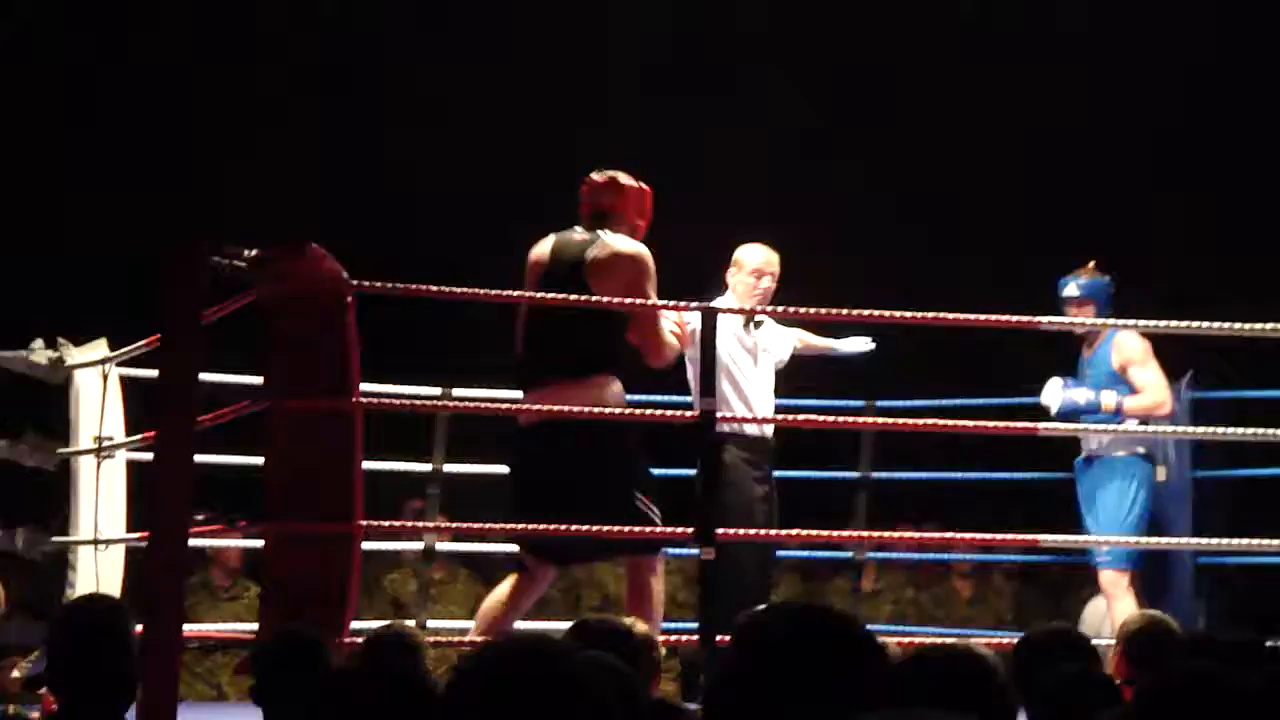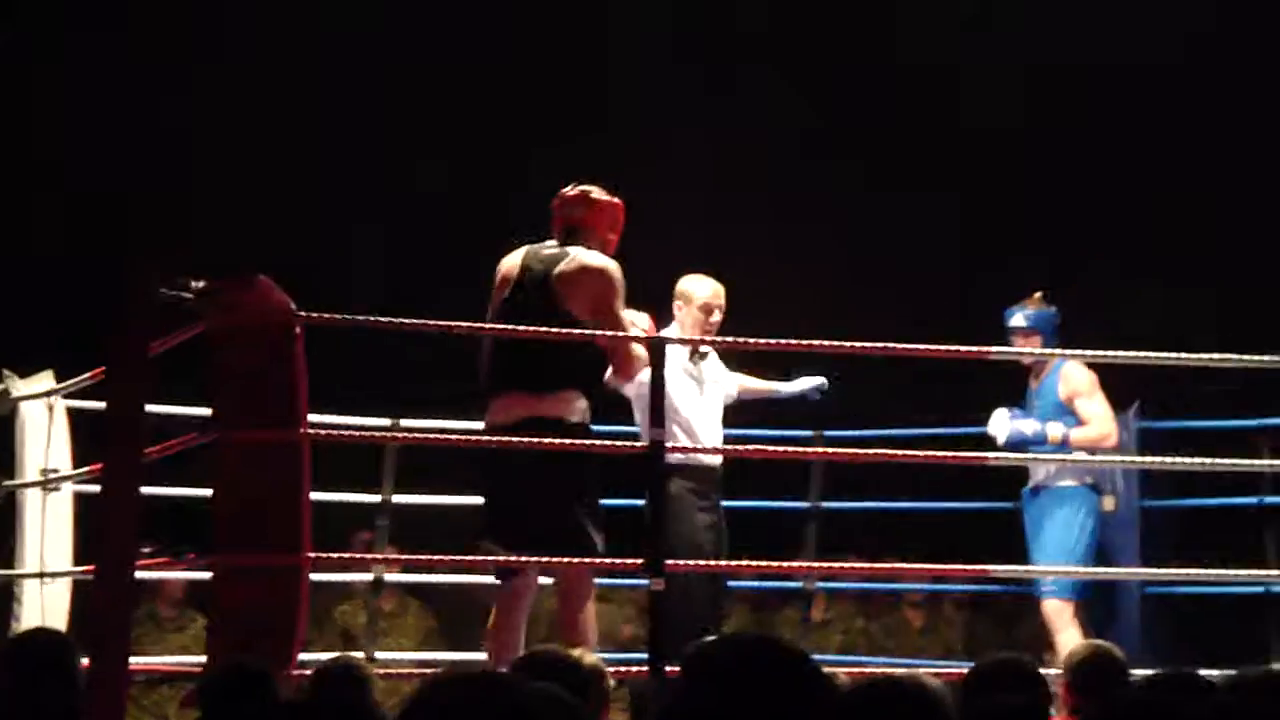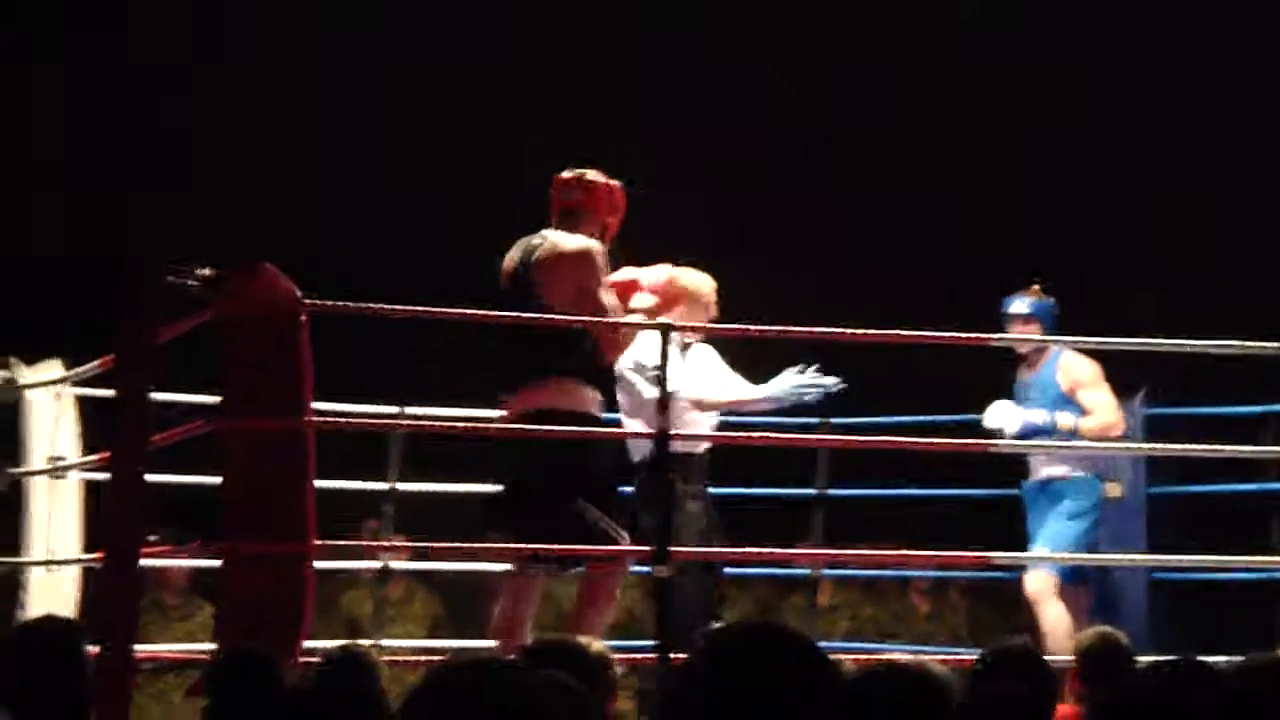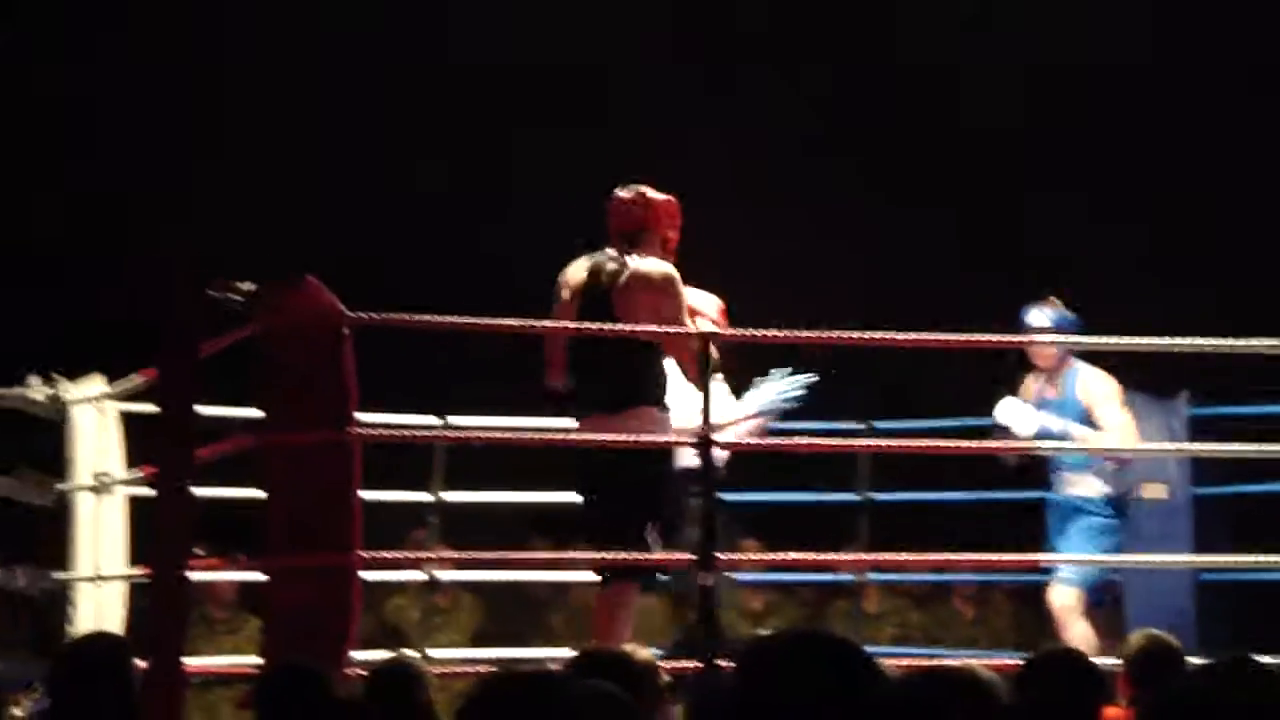
dt=0.3s
person 1, frame 1
left shoulder: (542, 251)
right shoulder: (629, 255)
right elbow: (657, 352)
right wrist: (673, 333)
left hip: (536, 422)
right hip: (594, 417)
left knee: (533, 568)
right knee: (645, 557)
person 1, frame 2
left shoulder: (512, 264)
right shoulder: (597, 269)
right elbow: (626, 367)
right wrist: (641, 346)
left hip: (503, 429)
right hip: (554, 427)
left knee: (516, 581)
right knee: (577, 581)
person 1, frame 3
left shoulder: (523, 251)
right shoulder: (579, 252)
right elbow: (610, 345)
left wrist: (607, 302)
left hip: (519, 423)
right hip: (563, 419)
left knee: (524, 575)
right knee: (610, 557)
person 1, frame 4
left shoulder: (574, 275)
right shoulder: (657, 276)
left elbow: (555, 374)
right elbow: (698, 367)
left hip: (593, 441)
right hip: (638, 441)
left knee: (619, 583)
right knee: (624, 586)
person 2, frame 1
left shoulder: (767, 330)
right shoulder: (707, 322)
left elbow: (793, 340)
left wrist: (839, 346)
left hip: (759, 454)
right hip: (729, 451)
left knee: (759, 560)
right knee: (739, 558)
person 2, frame 2
left shoulder: (711, 361)
left elbow: (734, 385)
right elbow: (613, 378)
left wrist: (785, 388)
left hip: (708, 482)
right hip: (675, 482)
left knee: (711, 592)
right knee: (687, 591)
person 2, frame 3
left shoulder: (702, 353)
right shoulder: (640, 350)
left elbow: (741, 396)
right elbow: (692, 397)
left wrist: (795, 393)
right wrist: (772, 392)
left hip: (693, 472)
right hip: (660, 473)
left knee: (706, 579)
right knee: (684, 578)
person 2, frame 4
left shoulder: (711, 377)
right shoulder: (662, 371)
left elbow: (737, 434)
right elbow: (681, 428)
left wrist: (765, 410)
right wrist: (754, 409)
left hip: (705, 482)
right hip: (681, 486)
right knee: (695, 585)
person 3, frame 1
left shoulder: (1126, 343)
right shoulder: (1086, 348)
left elbow: (1161, 403)
left wrist: (1096, 400)
right wrist: (1069, 398)
left hip: (1122, 464)
right hip: (1091, 464)
left knee: (1113, 577)
right knee: (1110, 574)
person 3, frame 2
left shoulder: (1073, 374)
right shoulder: (1035, 379)
left elbow: (1107, 435)
left wrist: (1042, 431)
right wrist: (1017, 427)
left hip: (1069, 494)
right hip: (1038, 494)
left knee: (1058, 607)
right knee: (1059, 607)
person 3, frame 3
left shoulder: (1074, 365)
right shoulder: (1024, 373)
left elbow: (1114, 424)
left wrist: (1052, 421)
right wrist: (1004, 422)
left hip: (1075, 488)
right hip: (1038, 488)
left knee: (1039, 586)
right knee: (1069, 597)
person 3, frame 4
left shoulder: (1094, 383)
right shoulder: (1031, 386)
left elbow: (1127, 445)
left wrist: (1064, 430)
right wrist: (1007, 427)
left hip: (1096, 507)
right hip: (1062, 505)
left knee: (1063, 601)
right knee: (1072, 605)
